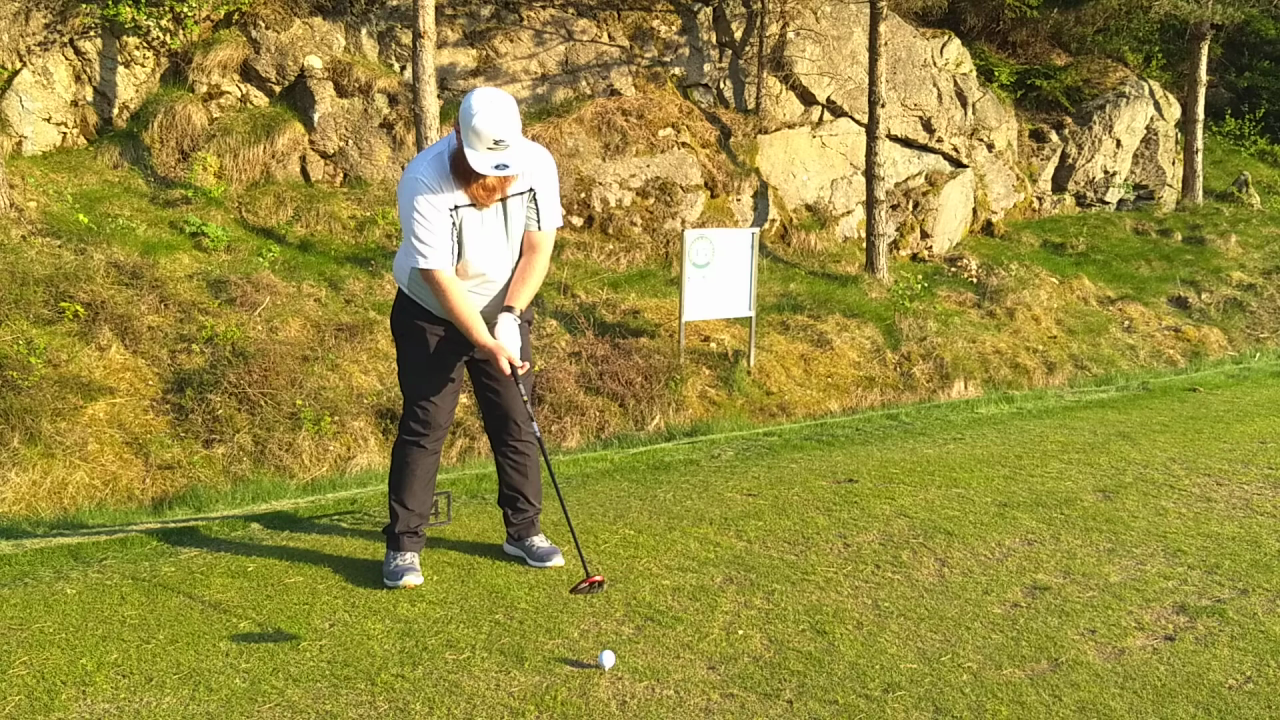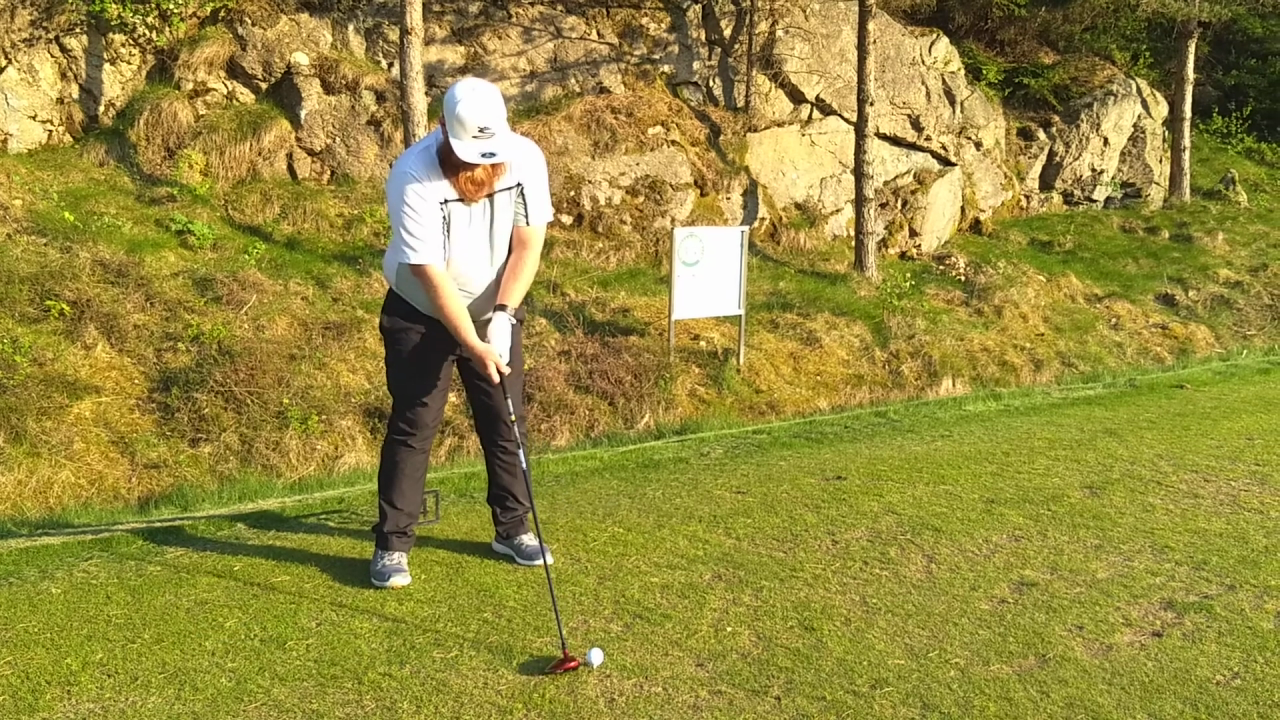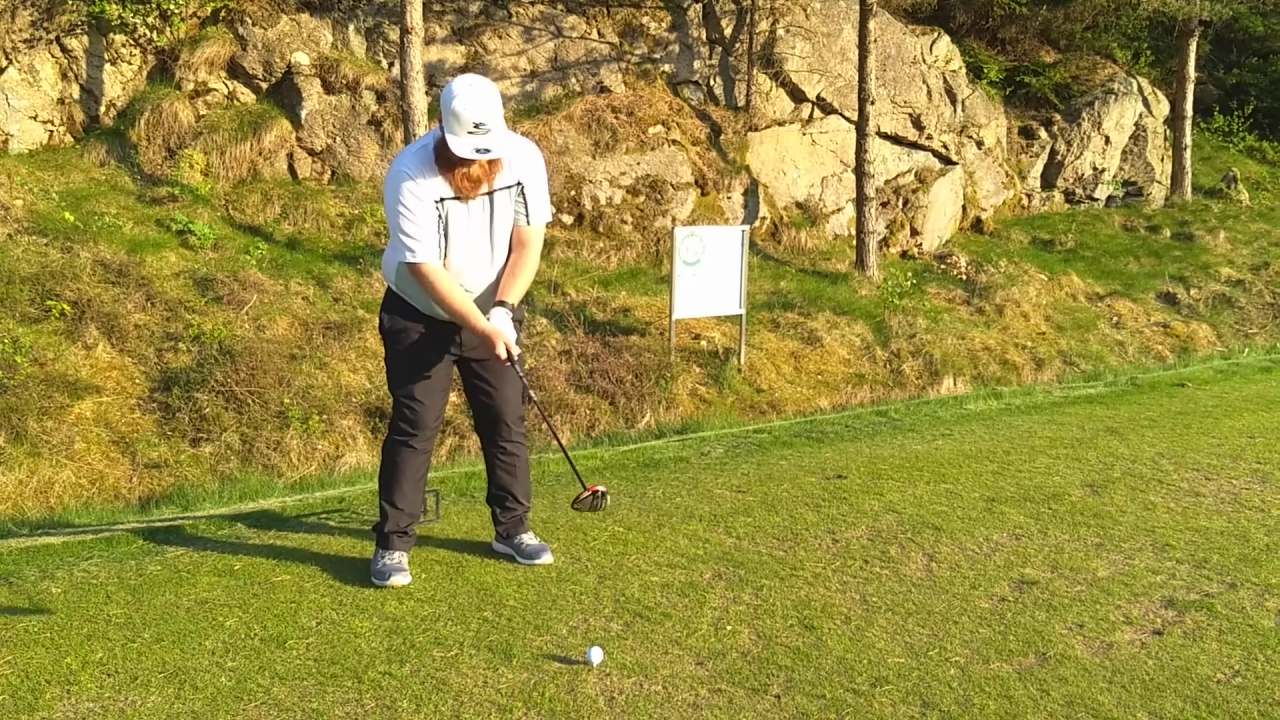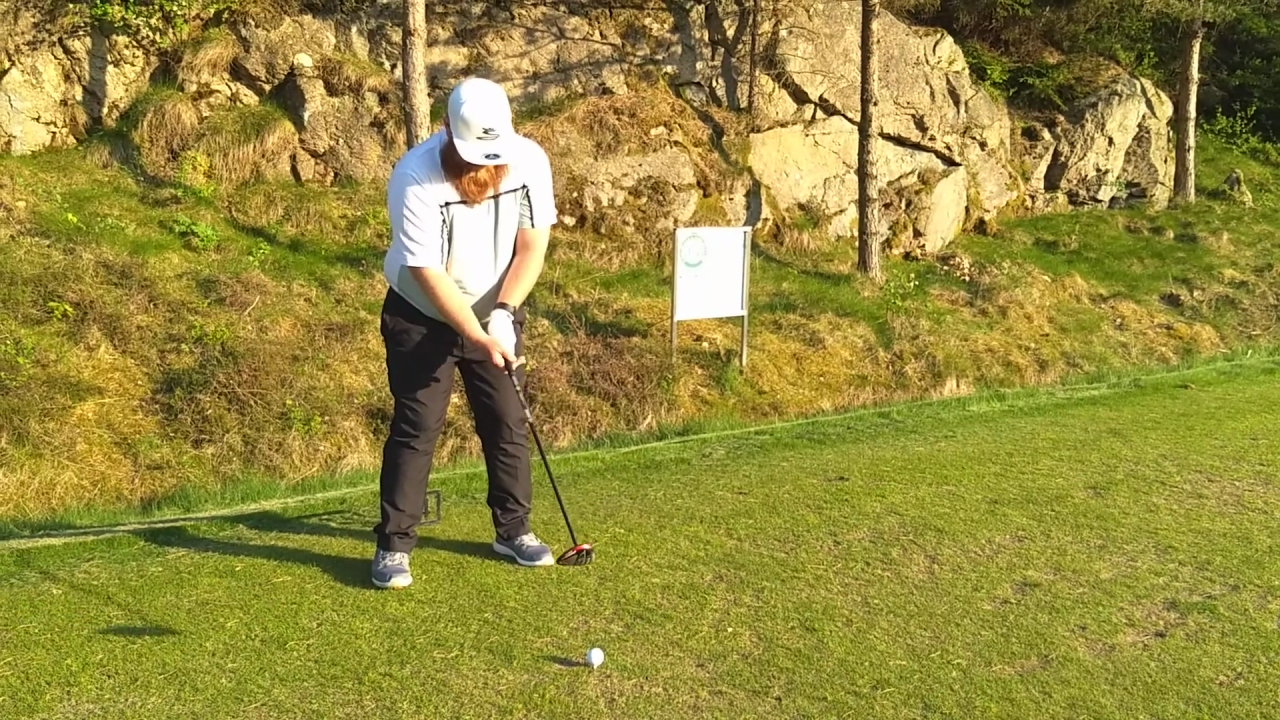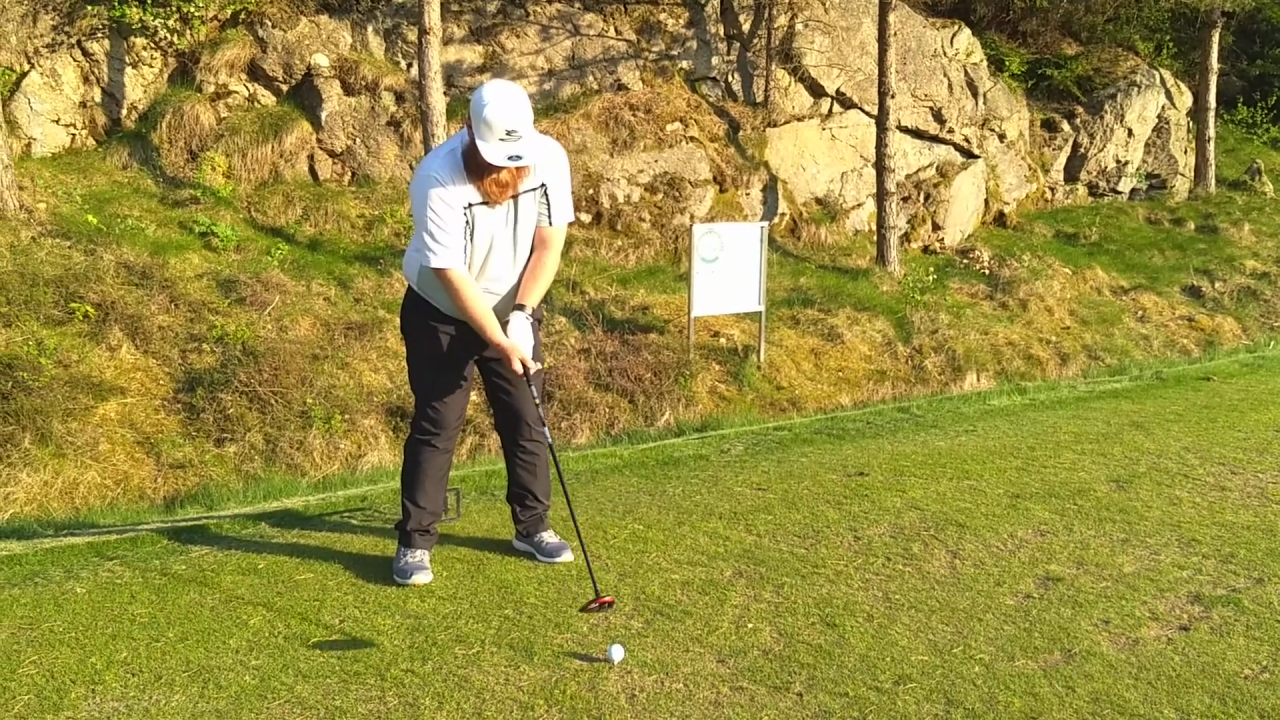
dt=1s
person 1, frame 1
left shoulder: (537, 163)
right shoulder: (424, 179)
left elbow: (537, 248)
right elbow: (438, 275)
left wrist: (509, 316)
right wrist: (485, 343)
left hip: (503, 313)
right hip: (430, 316)
left knee: (515, 423)
right knee: (424, 426)
left ankle: (523, 530)
right ankle: (403, 545)
person 1, frame 2
left shoulder: (526, 158)
right shoulder: (413, 175)
left elbow: (528, 245)
right elbow: (431, 273)
left wrist: (504, 315)
right wrist: (474, 346)
left hip: (494, 312)
right hip: (419, 315)
left knee: (506, 422)
right knee: (413, 426)
left ankle: (512, 529)
right ankle: (391, 545)
person 1, frame 3
left shoulder: (524, 157)
right shoulder: (409, 174)
left elbow: (528, 243)
right elbow: (426, 268)
left wrist: (504, 310)
right wrist: (481, 329)
left hip: (493, 313)
right hip: (419, 316)
left knee: (507, 423)
right knee: (414, 427)
left ankle: (513, 529)
right ankle: (392, 544)
person 1, frame 4
left shoulder: (530, 160)
right shoulder: (414, 176)
left elbow: (532, 246)
right elbow: (427, 272)
left wrist: (504, 313)
right wrist: (478, 338)
left hip: (494, 314)
right hip: (421, 317)
left knee: (508, 424)
right knee: (415, 429)
left ankle: (513, 530)
right ankle: (393, 545)
person 1, frame 5
left shoulder: (548, 158)
right shoulder: (437, 177)
left elbow: (548, 245)
right elbow: (450, 273)
left wrist: (522, 315)
right wrist: (498, 341)
left hip: (512, 312)
right hip: (440, 314)
left knee: (526, 422)
right knee: (435, 426)
left ankle: (532, 526)
right ankle: (414, 542)
